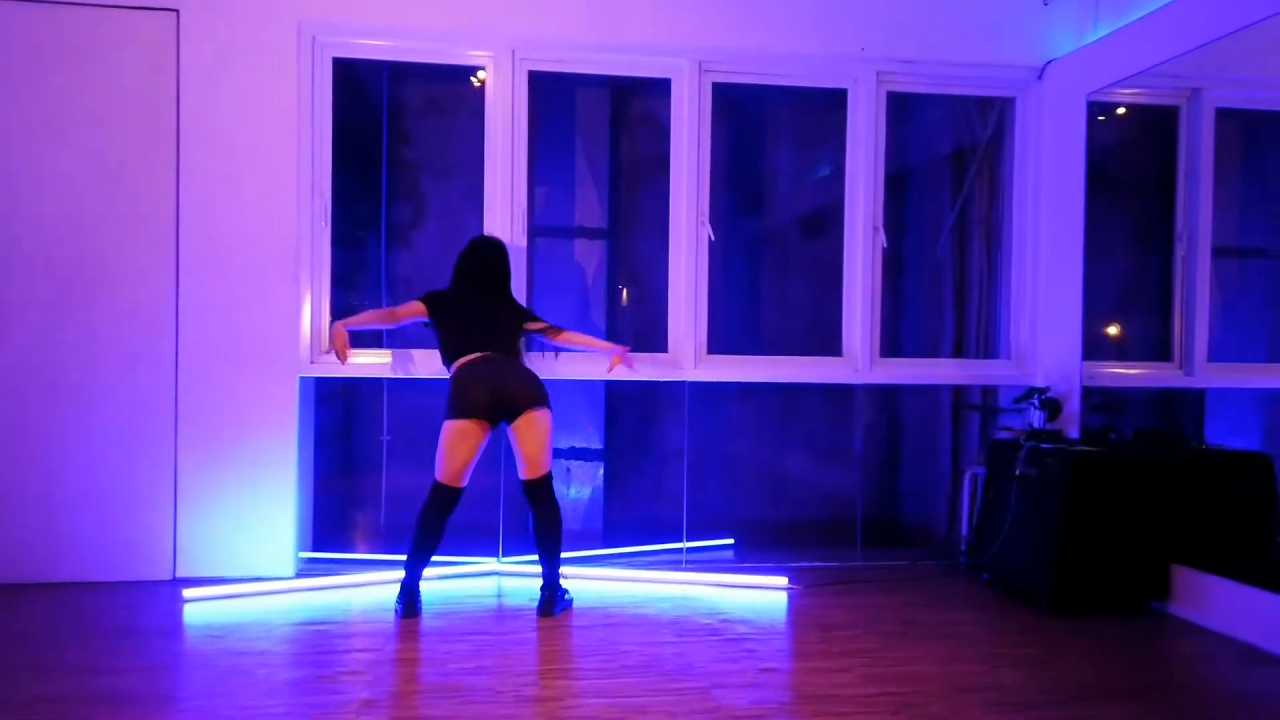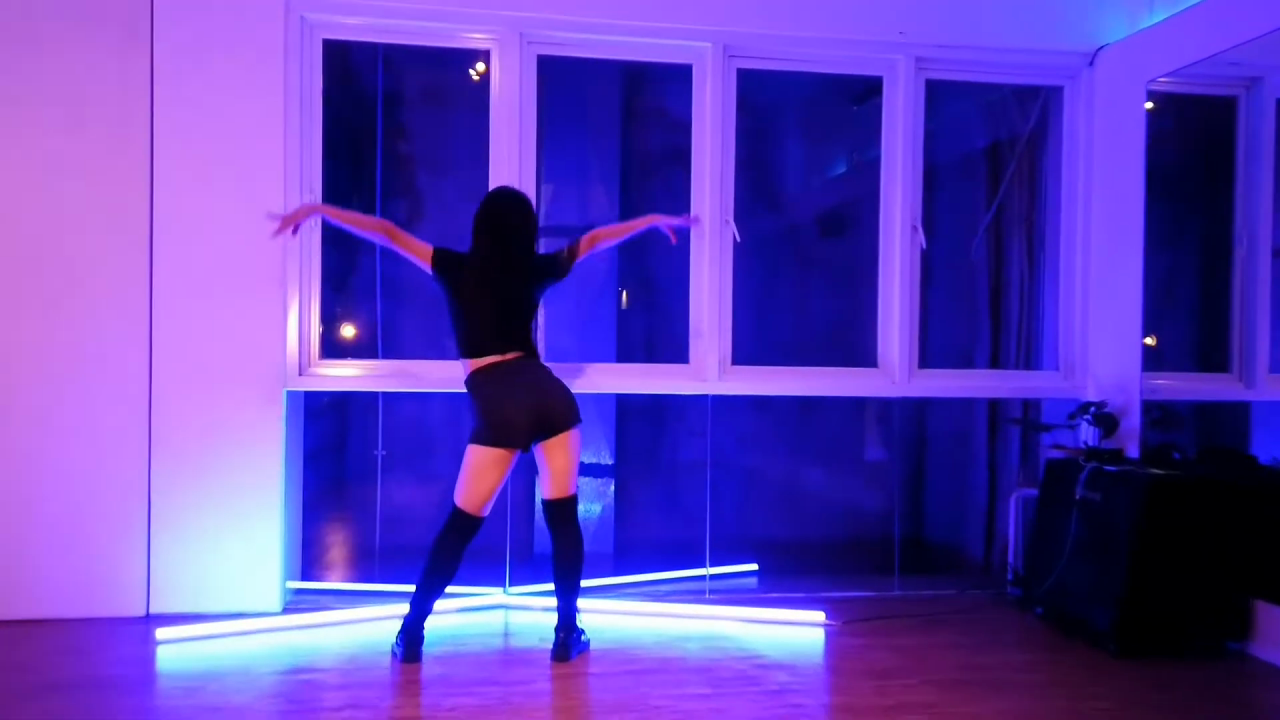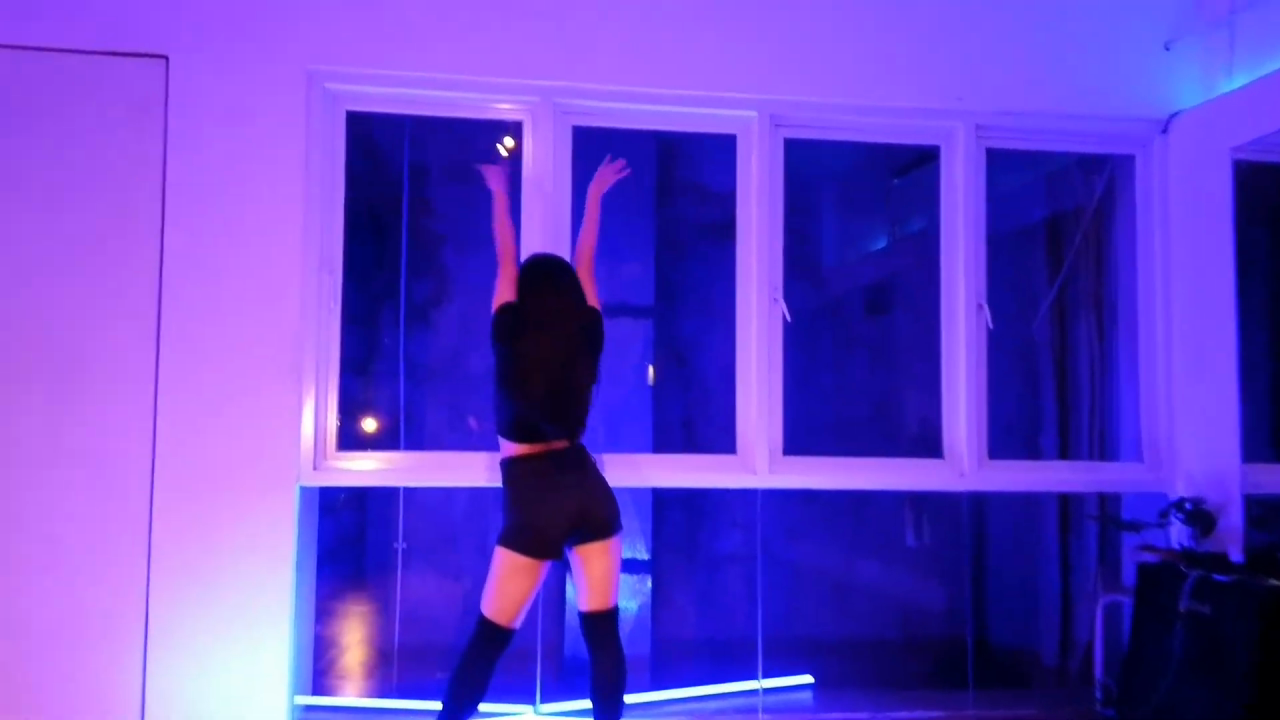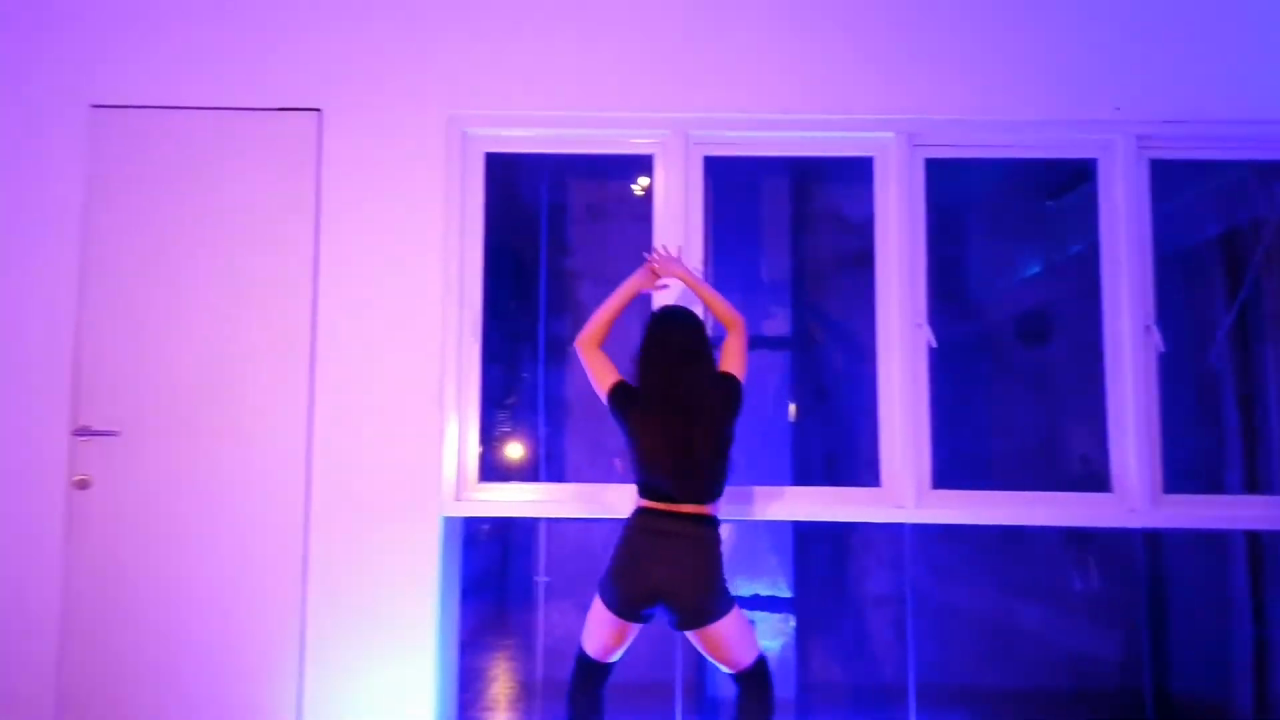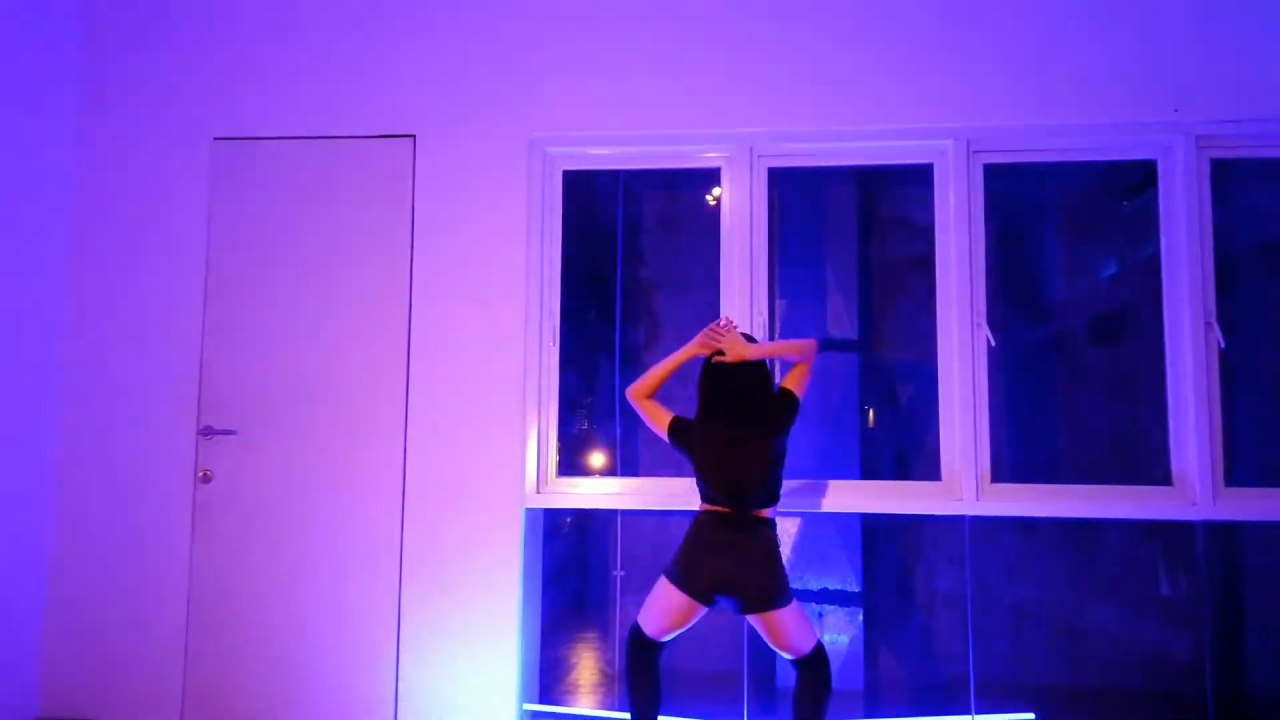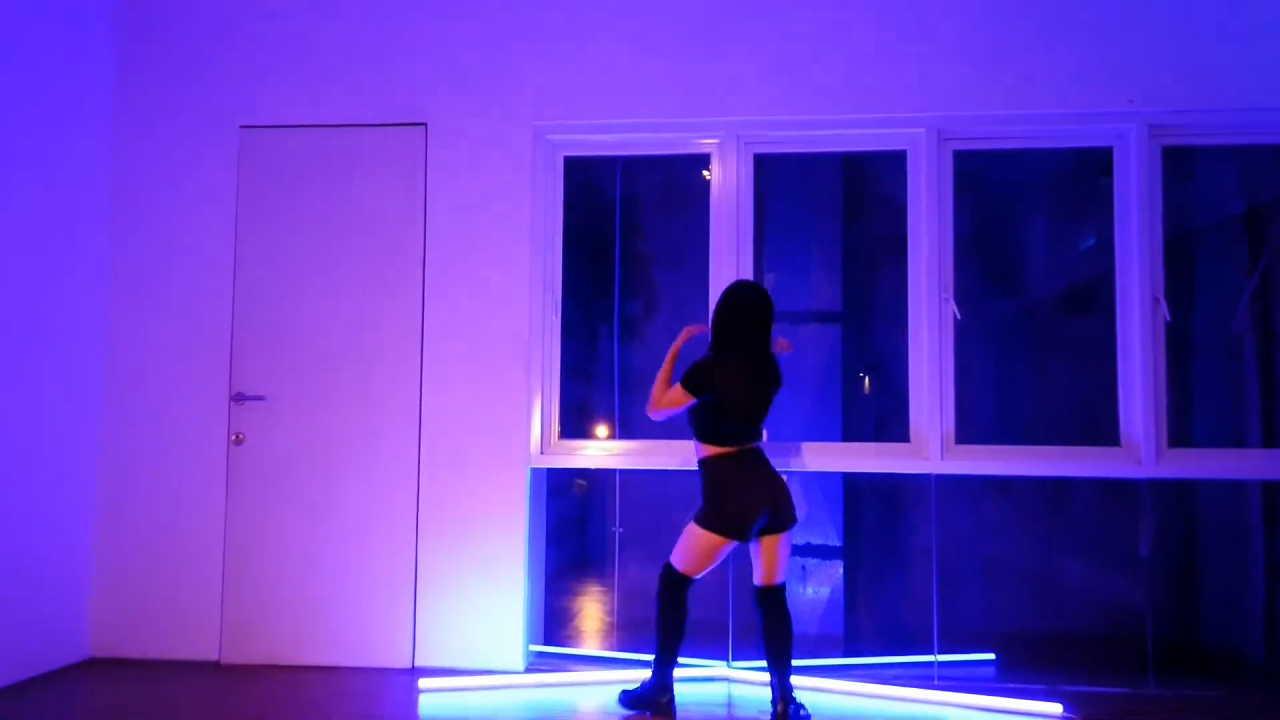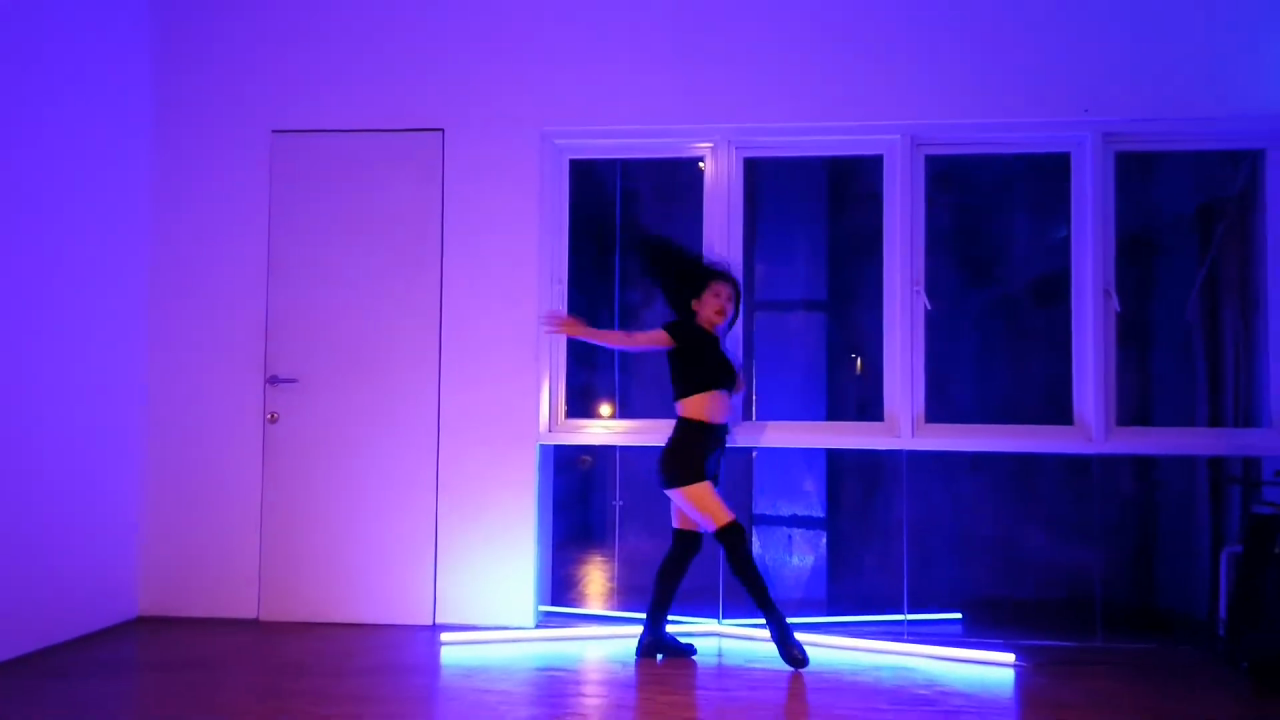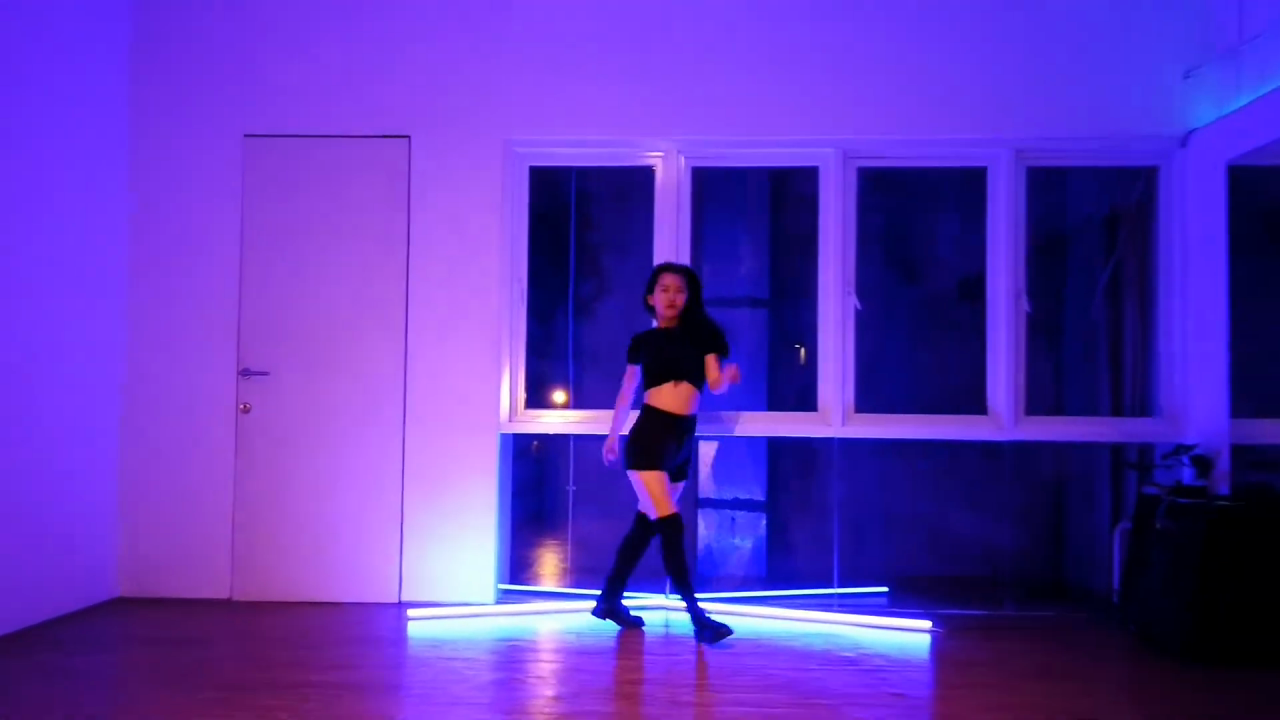
dt=0.5s
person 1, frame 1
left shoulder: (442, 302)
right shoulder: (509, 308)
left elbow: (392, 316)
right elbow: (557, 333)
right wrist: (608, 347)
left hip: (470, 389)
right hip: (522, 384)
left knee: (442, 498)
right knee: (540, 492)
left ankle: (409, 591)
right ankle: (551, 590)
person 1, frame 2
left shoulder: (457, 269)
right shoulder: (535, 271)
left elbow: (390, 234)
right elbow: (592, 240)
left wrist: (318, 209)
right wrist: (654, 219)
left hip: (498, 404)
right hip: (550, 395)
left knee: (461, 525)
right knee: (563, 516)
left ankle: (412, 632)
right ankle: (567, 631)
person 1, frame 3
left shoulder: (510, 341)
right shoulder: (587, 339)
left elbow: (506, 263)
right elbow: (585, 266)
left wrist: (498, 192)
right wrist: (595, 197)
left hip: (532, 500)
right hip: (588, 491)
left knee: (490, 637)
right knee: (602, 631)
person 1, frame 4
left shoulder: (634, 410)
right shoulder: (722, 405)
left elbow: (586, 343)
left hip: (636, 558)
right hip: (697, 564)
left knee: (590, 671)
right knee: (753, 677)
person 1, frame 5
left shoulder: (694, 435)
right shoulder: (775, 422)
left elbow: (636, 394)
right elbow: (809, 350)
left wrist: (691, 350)
right wrist: (759, 352)
left hip: (701, 553)
right hip: (760, 558)
left knee: (641, 644)
right knee: (812, 662)
person 1, frame 6
left shoulder: (709, 370)
right shoulder: (766, 370)
left elbow: (656, 410)
left wrist: (673, 351)
right wrist: (777, 347)
left hip: (729, 494)
right hip: (771, 489)
left knee: (674, 583)
right knee: (771, 596)
person 1, frame 7
left shoulder: (711, 347)
right shoulder: (686, 336)
right elbow: (627, 339)
right wrist: (578, 330)
left hip: (707, 454)
right hip: (686, 454)
left knee: (687, 544)
right knee: (733, 536)
left ankle: (654, 633)
right ankle: (777, 624)
person 1, frame 8
left shoulder: (702, 336)
right shoulder: (645, 341)
left elbow: (714, 383)
left wrist: (727, 376)
right wrist: (613, 435)
left hip: (682, 442)
right hip: (648, 438)
left knee: (646, 524)
right knee: (670, 525)
